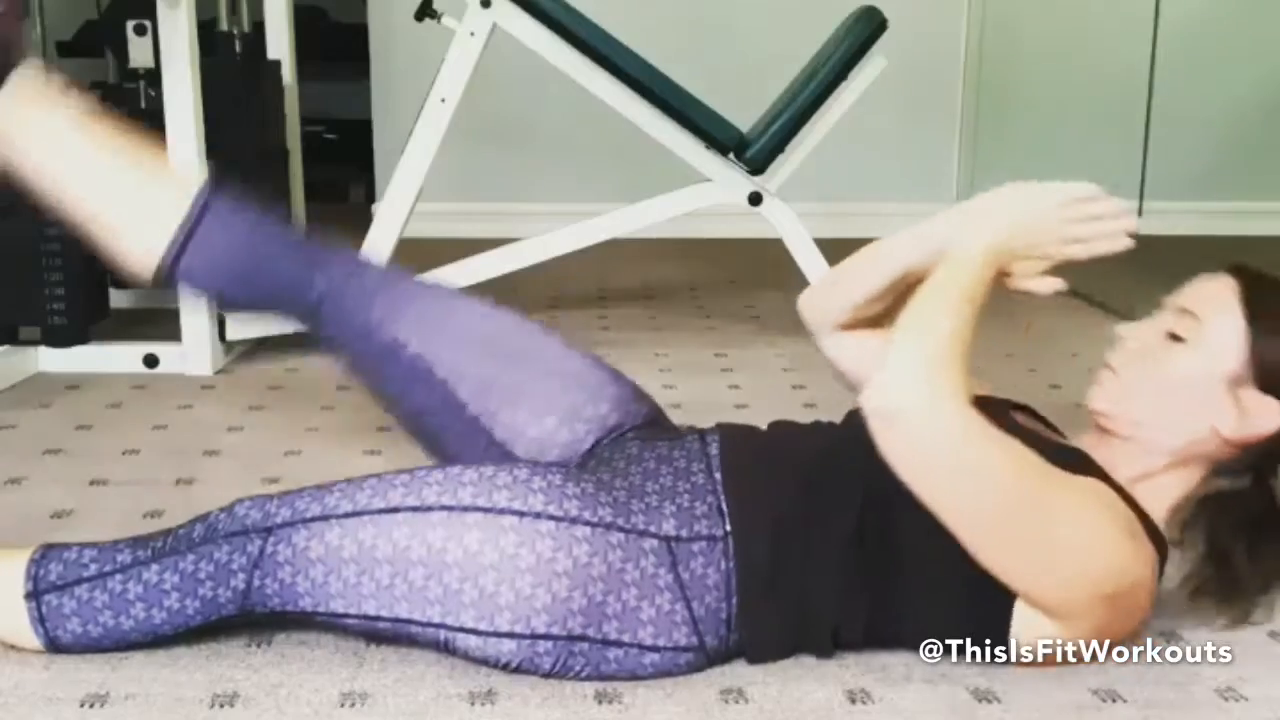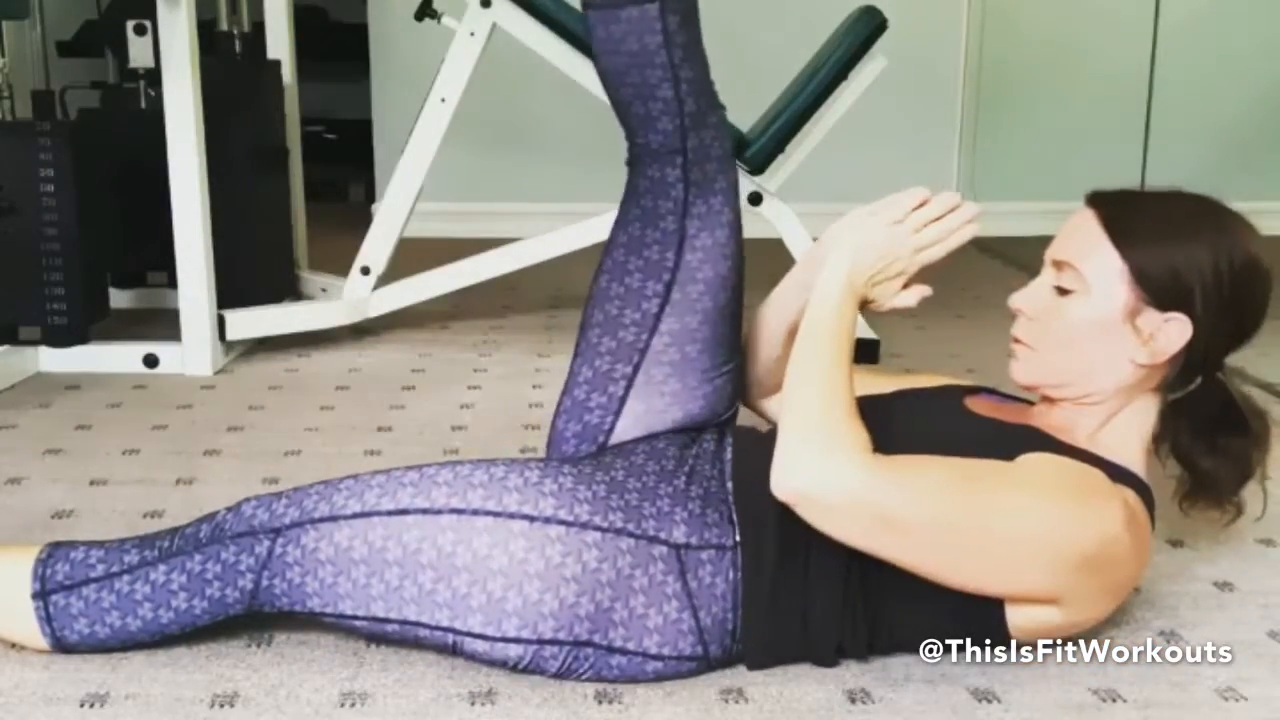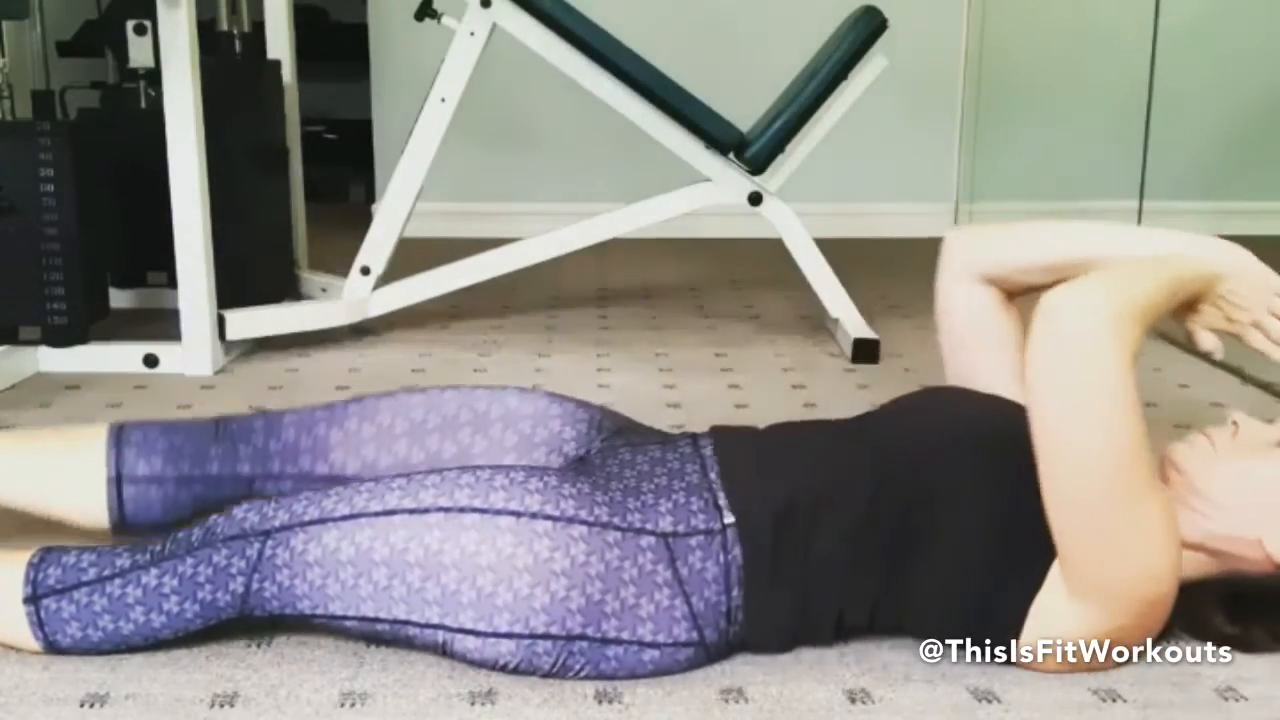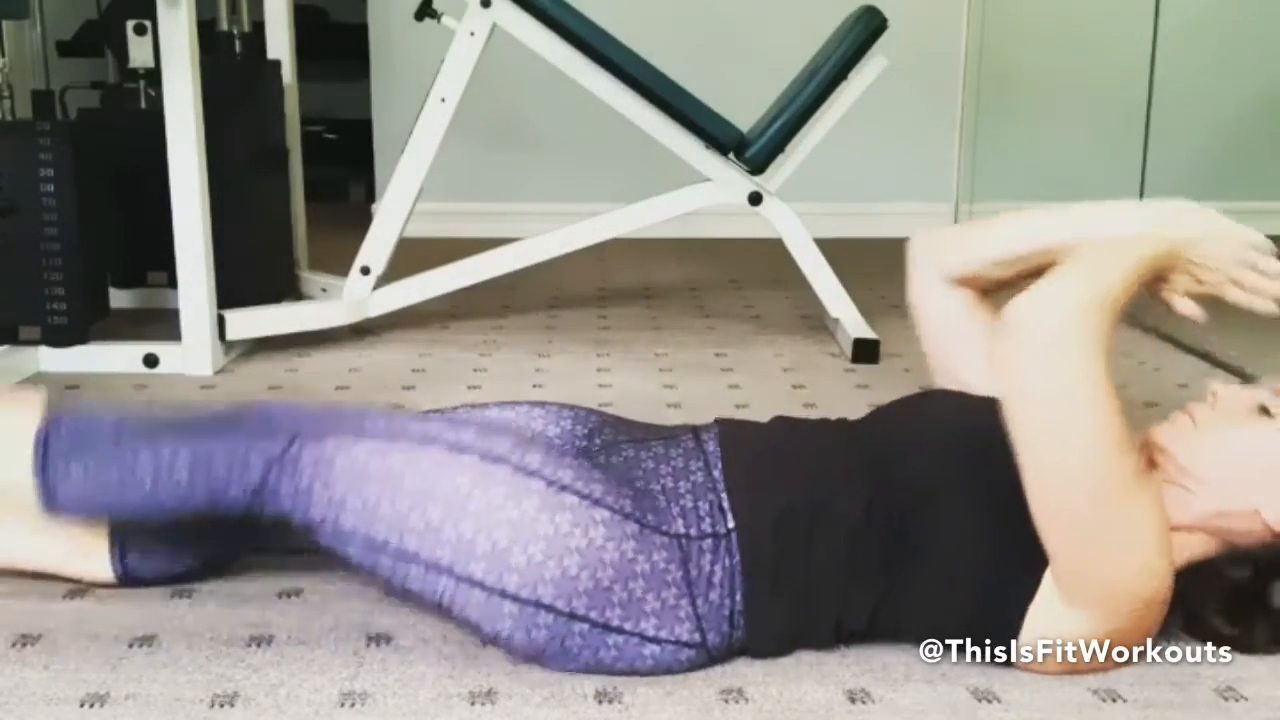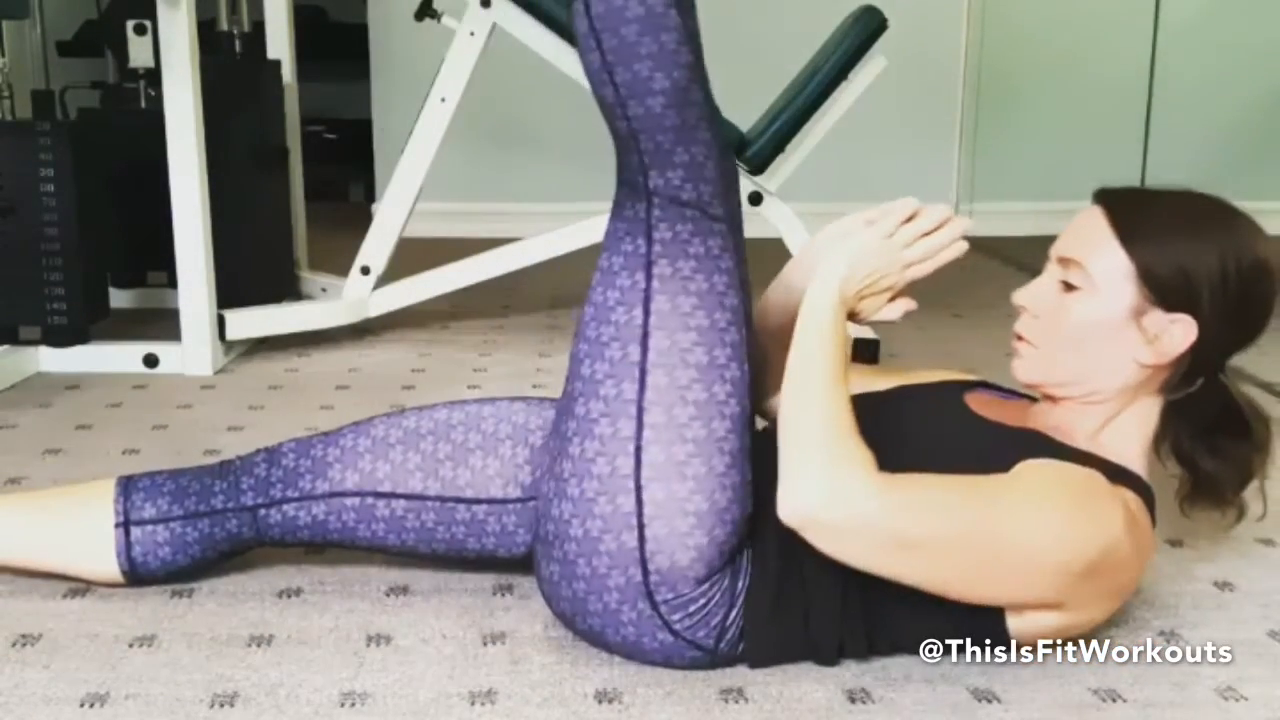
dt=1s
person 1, frame 1
left shoulder: (1100, 560)
right shoulder: (1036, 445)
left elbow: (909, 414)
right elbow: (834, 313)
left wrist: (975, 252)
right wrist: (979, 228)
left hip: (660, 570)
right hip: (657, 467)
left knee: (254, 548)
right knee: (309, 271)
person 1, frame 2
left shoulder: (1088, 527)
right shoulder: (1025, 419)
left elbow: (819, 479)
right elbow: (769, 380)
left wrist: (842, 277)
right wrist: (828, 270)
left hip: (671, 578)
right hip: (668, 467)
left knee: (261, 544)
right knee: (681, 160)
person 1, frame 3
left shoulder: (1121, 580)
right shoulder: (1052, 458)
left elbow: (1072, 331)
right elbow: (968, 261)
left hip: (667, 568)
right hip: (664, 468)
left knee: (243, 552)
right knee: (250, 455)
person 1, frame 4
left shoulder: (1119, 576)
right shoulder: (1075, 479)
left elbow: (1050, 328)
right elbow: (940, 262)
left wrist: (1154, 241)
right wrist: (1152, 228)
left hip: (672, 576)
right hip: (668, 471)
left knee: (285, 456)
right knee: (286, 472)
person 1, frame 5
left shoulder: (1089, 526)
right shoulder: (1018, 413)
left elbow: (823, 503)
right elbow: (767, 385)
left wrist: (832, 294)
right wrist: (819, 272)
left hip: (664, 579)
right hip: (622, 493)
left knee: (676, 184)
right knee: (265, 486)
